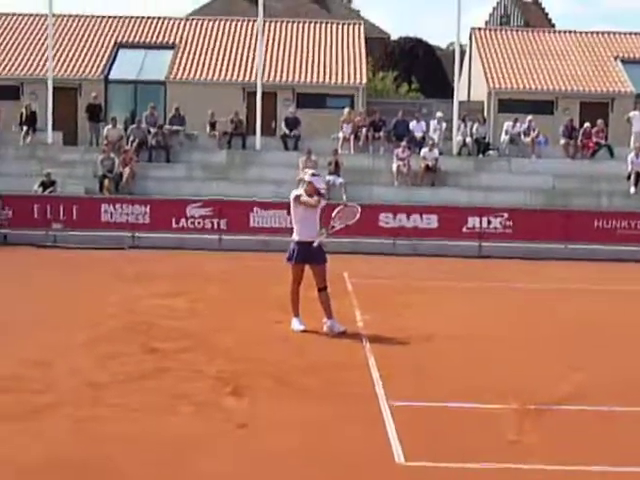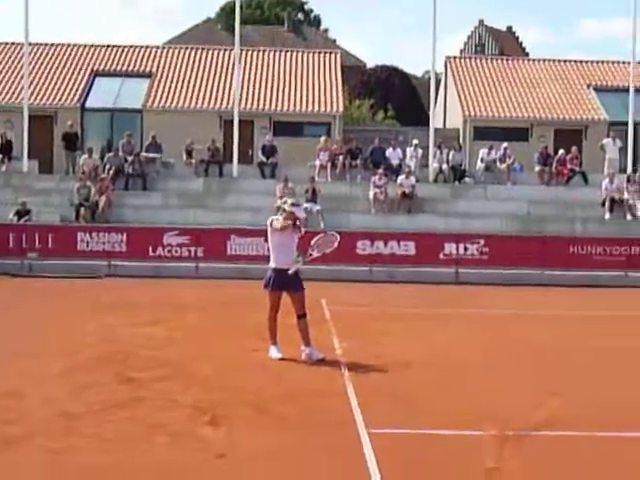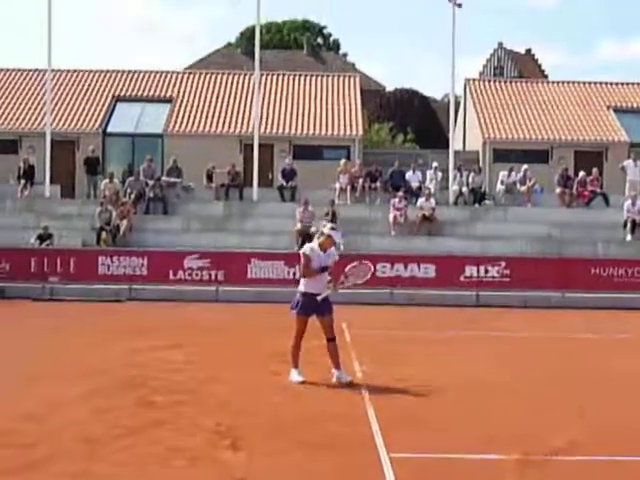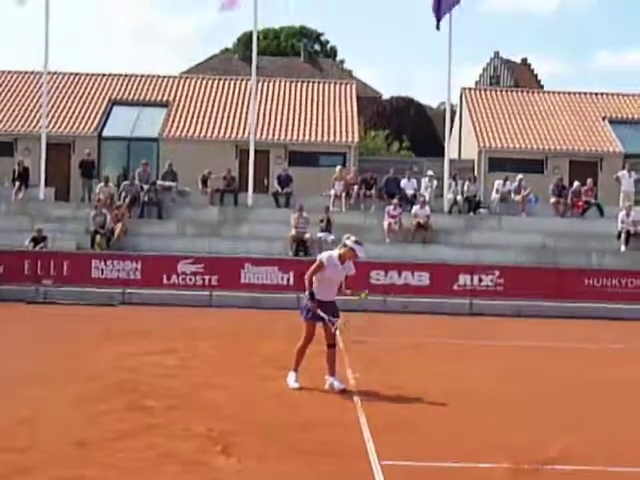
dt=0.5s
person 1, frame 1
left shoulder: (318, 199)
right shoulder: (297, 195)
right elbow: (313, 204)
right wrist: (321, 196)
left hip: (315, 244)
right hip: (300, 245)
left knee: (322, 284)
right knee: (296, 283)
left ankle: (329, 321)
right ankle: (296, 319)
person 1, frame 2
left shoulder: (296, 227)
right shoulder: (274, 221)
right elbow: (281, 226)
right wrist: (293, 224)
left hip: (292, 272)
right hip: (277, 272)
left knee: (301, 311)
right knee: (273, 311)
left ankle: (307, 349)
right ankle: (274, 346)
person 1, frame 3
left shoulder: (331, 253)
right shoulder: (309, 249)
right elbow: (304, 273)
left wrist: (333, 281)
right wrist: (324, 268)
left hip: (322, 297)
right hip: (306, 296)
left knee: (331, 335)
right knee: (299, 335)
left ankle: (337, 371)
right ankle: (295, 370)
person 1, frame 4
left shoulder: (348, 266)
right shoulder: (326, 257)
left elbow: (340, 287)
right elbow: (308, 276)
right wrist: (311, 297)
left hip: (330, 304)
right hip: (314, 302)
left knee: (331, 341)
right knee: (307, 339)
left ankle: (331, 378)
right ankle: (294, 373)
